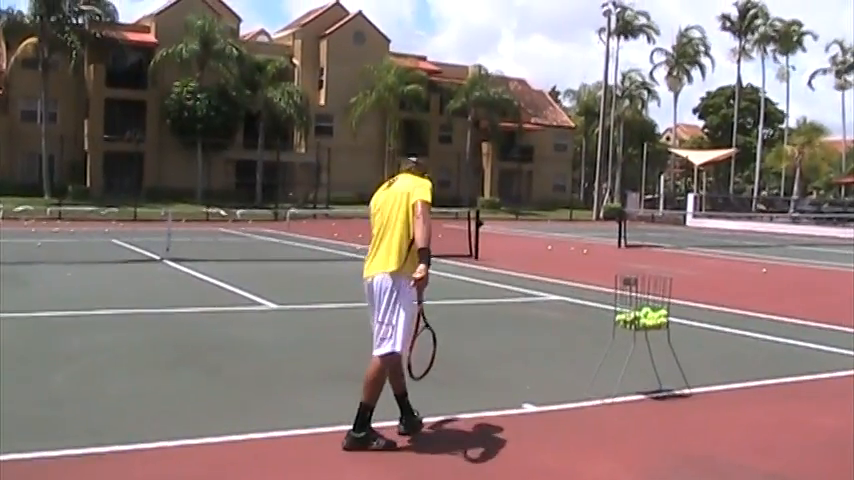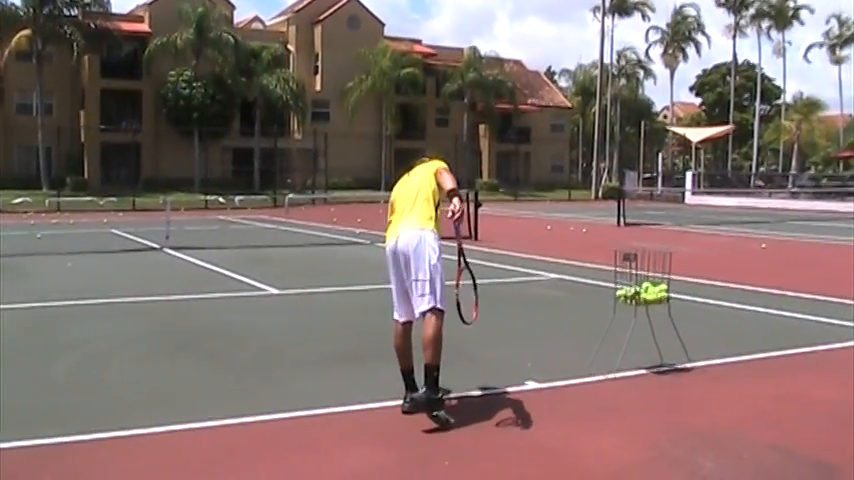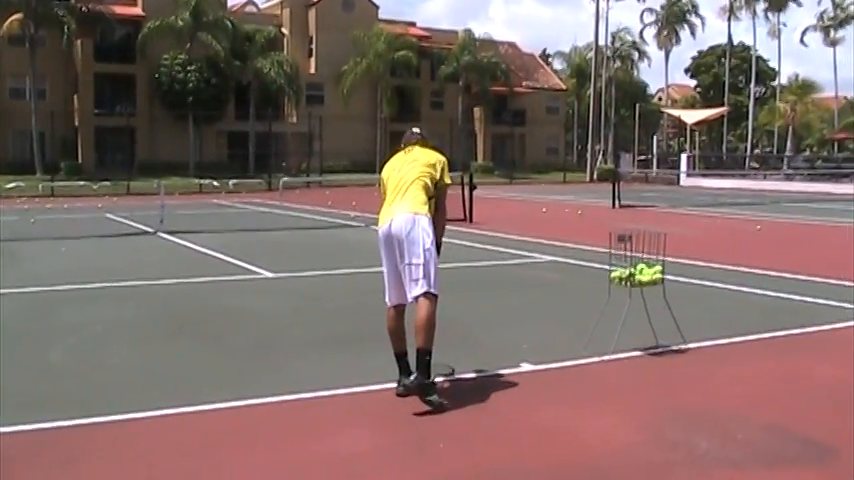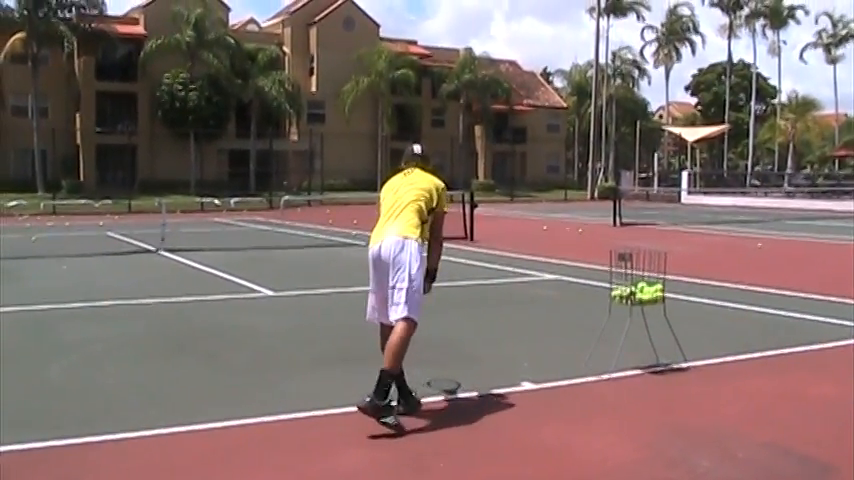
dt=1s
person 1, frame 1
left shoulder: (382, 191)
right shoulder: (419, 184)
right elbow: (420, 217)
right wrist: (424, 261)
left hip: (372, 271)
right hip: (394, 274)
left knee: (389, 349)
right knee: (387, 353)
left ankle: (408, 415)
right ankle: (360, 430)
person 1, frame 2
left shoulder: (400, 184)
right shoulder: (434, 166)
right elbow: (445, 176)
right wrist: (455, 198)
left hip: (393, 240)
right hip: (419, 235)
left knee: (402, 318)
right knee: (433, 311)
left ankle: (411, 392)
right ankle: (430, 392)
person 1, frame 3
left shoulder: (390, 163)
right shoulder: (436, 158)
right elbow: (440, 209)
right wrist: (437, 244)
left hip: (386, 223)
right hip: (413, 219)
left knee: (395, 303)
right knee: (426, 296)
left ankle: (404, 376)
right ankle: (422, 377)
person 1, frame 4
left shoulder: (390, 183)
right shoulder: (435, 184)
right elbow: (435, 237)
left wrist: (421, 271)
right wrist: (431, 274)
left hip: (377, 244)
right hip: (404, 243)
left knee: (388, 324)
right knee: (405, 321)
left ankle: (405, 395)
right ankle: (378, 397)
